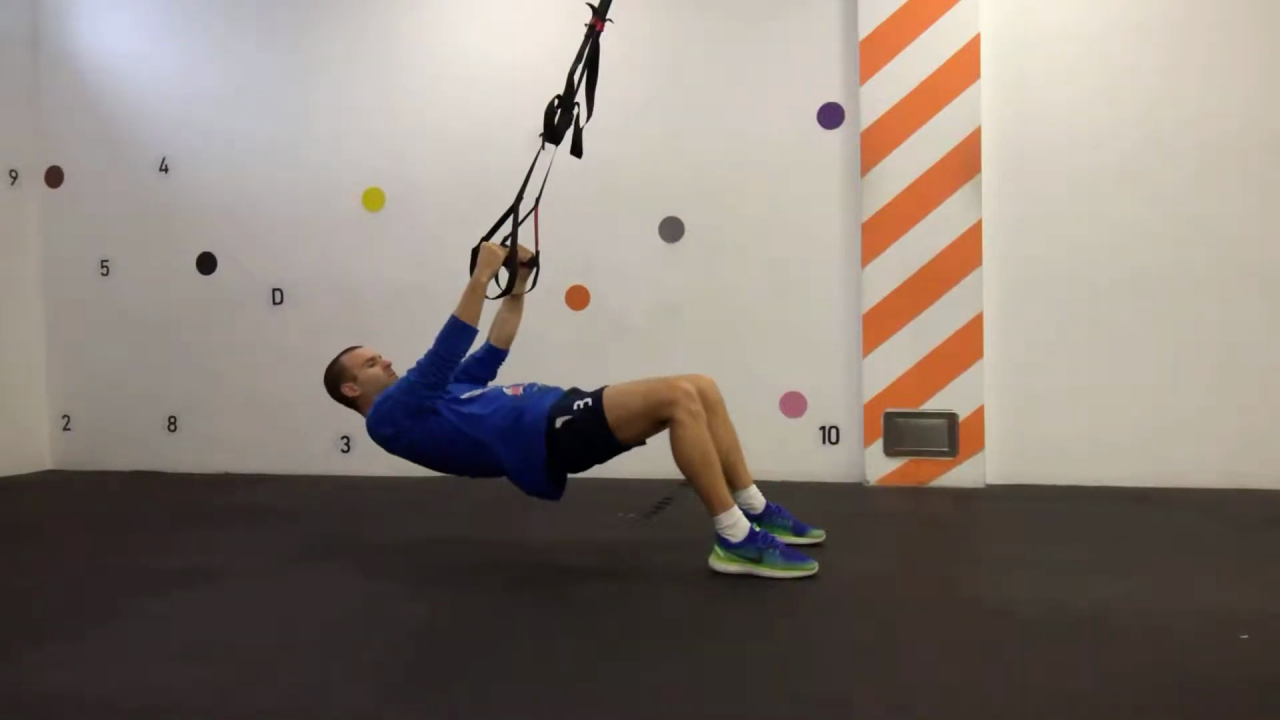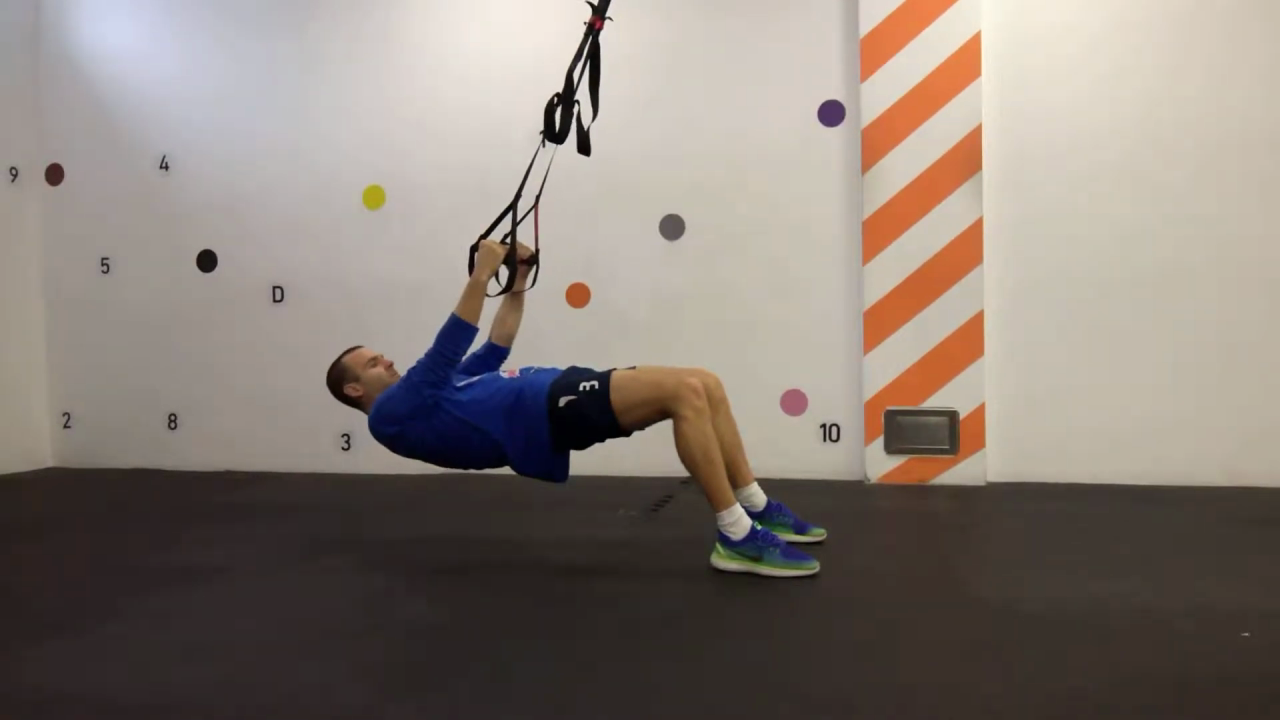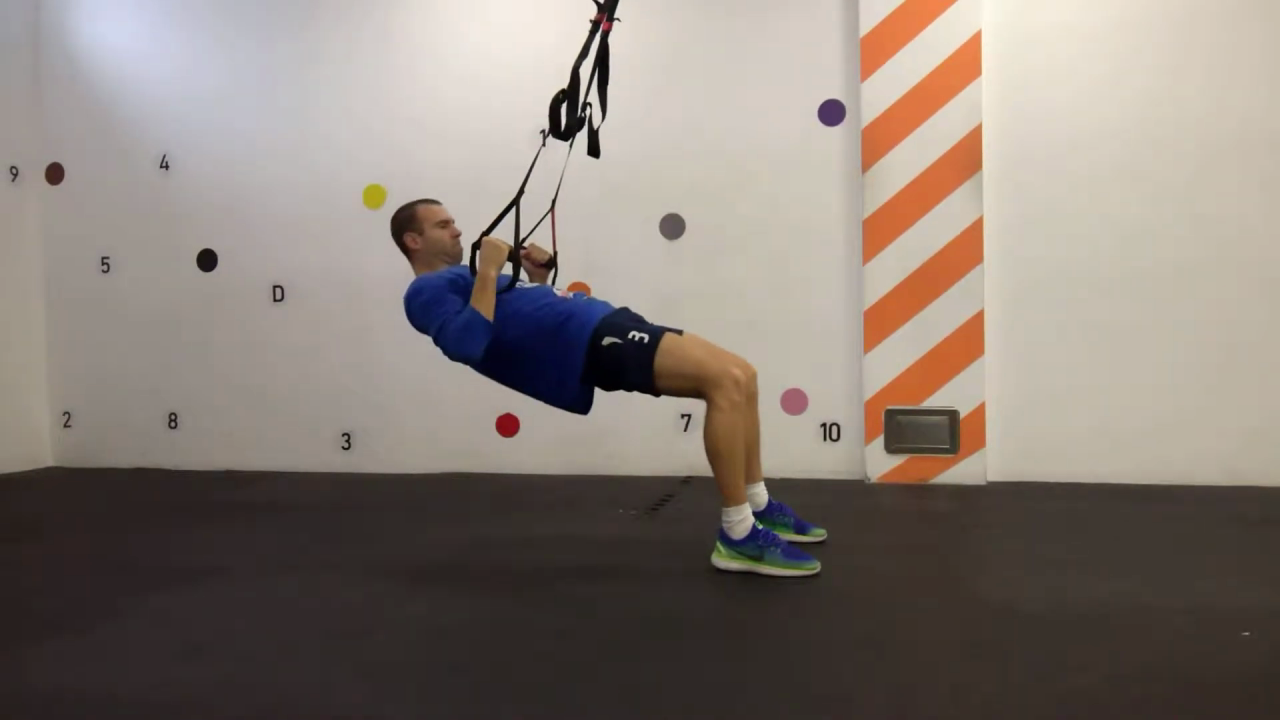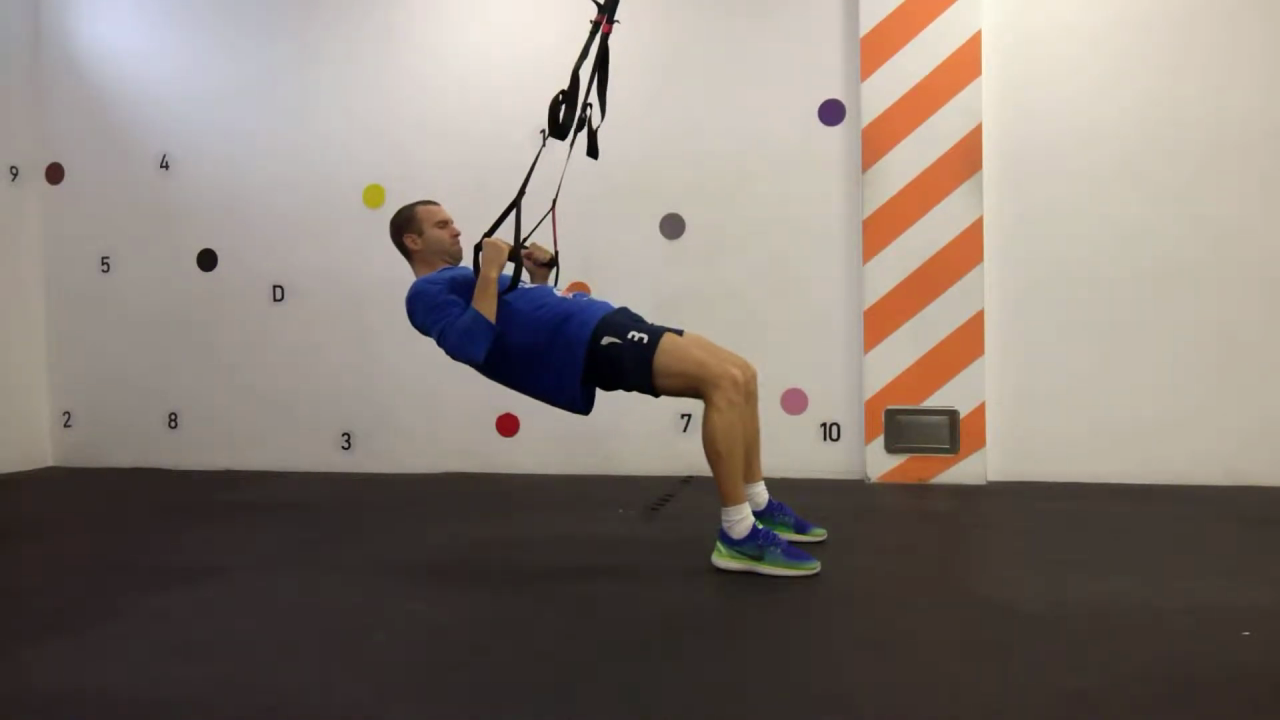
dt=1s
person 1, frame 1
left shoulder: (427, 399)
right shoulder: (389, 420)
left elbow: (490, 355)
right elbow: (441, 358)
left wrist: (516, 286)
right wrist: (480, 278)
left hip: (557, 416)
right hip: (546, 434)
left knee: (700, 390)
right knee: (680, 397)
left ankle: (757, 511)
right ankle: (736, 540)
person 1, frame 2
left shoulder: (426, 393)
right shoulder: (391, 416)
left elbow: (494, 352)
right elbow: (443, 354)
left wrist: (517, 282)
right wrist: (480, 276)
left hip: (557, 394)
right hip: (547, 413)
left knee: (704, 385)
right knee: (687, 391)
left ankle: (758, 510)
right ankle: (737, 536)
person 1, frame 3
left shoulder: (456, 280)
right shoulder: (427, 293)
right elbow: (466, 346)
left wrist: (538, 279)
right wrist: (488, 271)
left hip: (600, 325)
right hip: (585, 342)
left knee: (739, 376)
right knee: (727, 381)
left ankle: (758, 507)
right ankle: (738, 536)
person 1, frame 4
left shoulder: (454, 283)
right shoulder: (427, 294)
right elbow: (469, 345)
left wrist: (538, 276)
right wrist: (489, 271)
left hip: (599, 326)
right hip: (585, 342)
left knee: (739, 375)
right knee: (725, 381)
left ankle: (758, 506)
right ankle: (738, 536)
